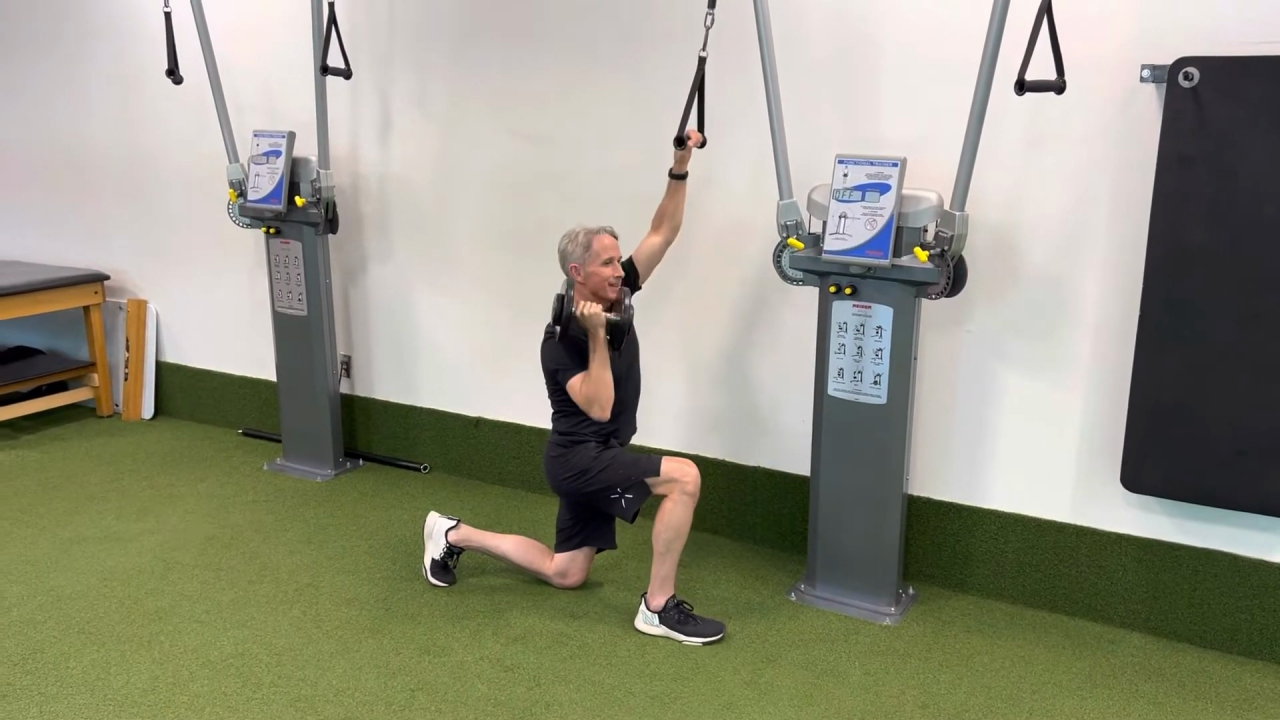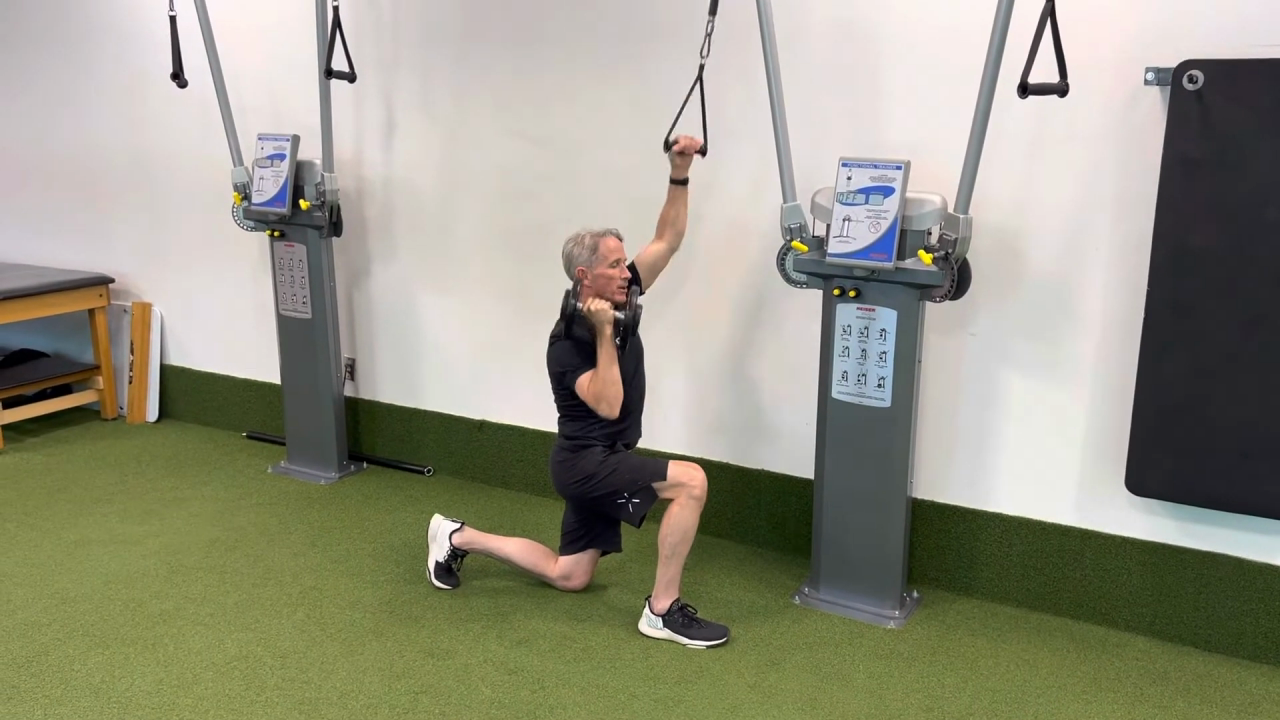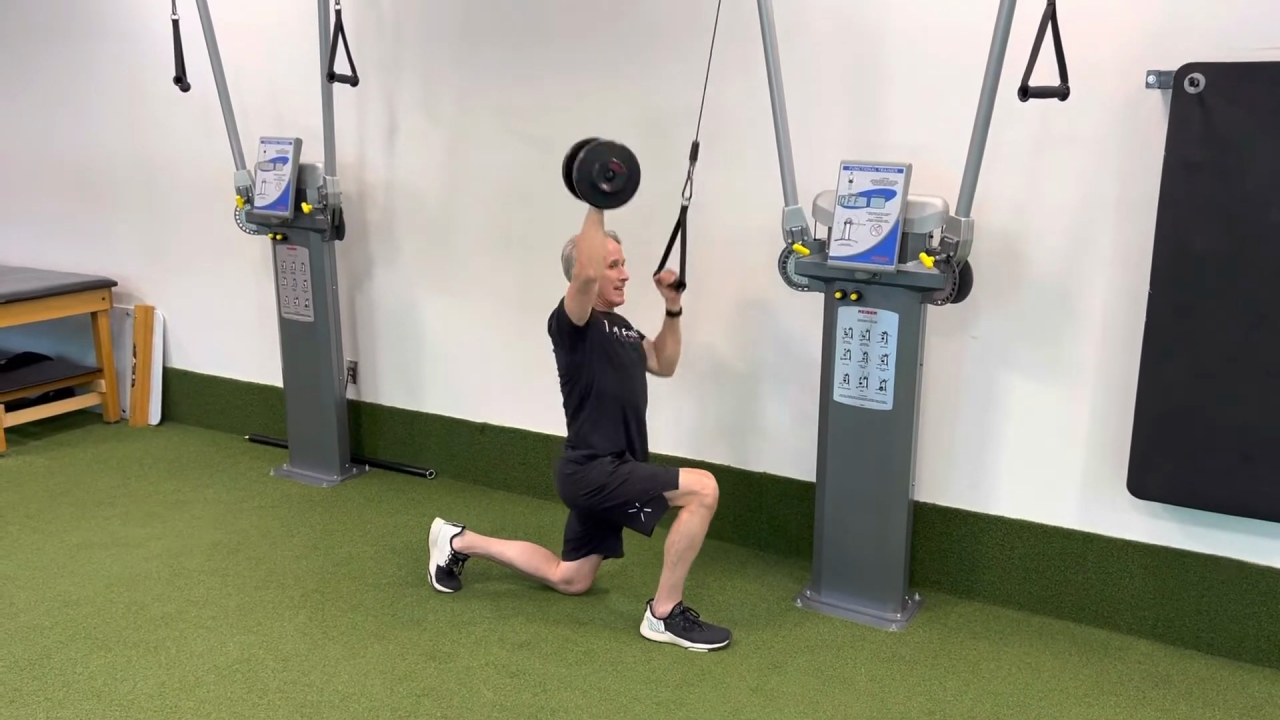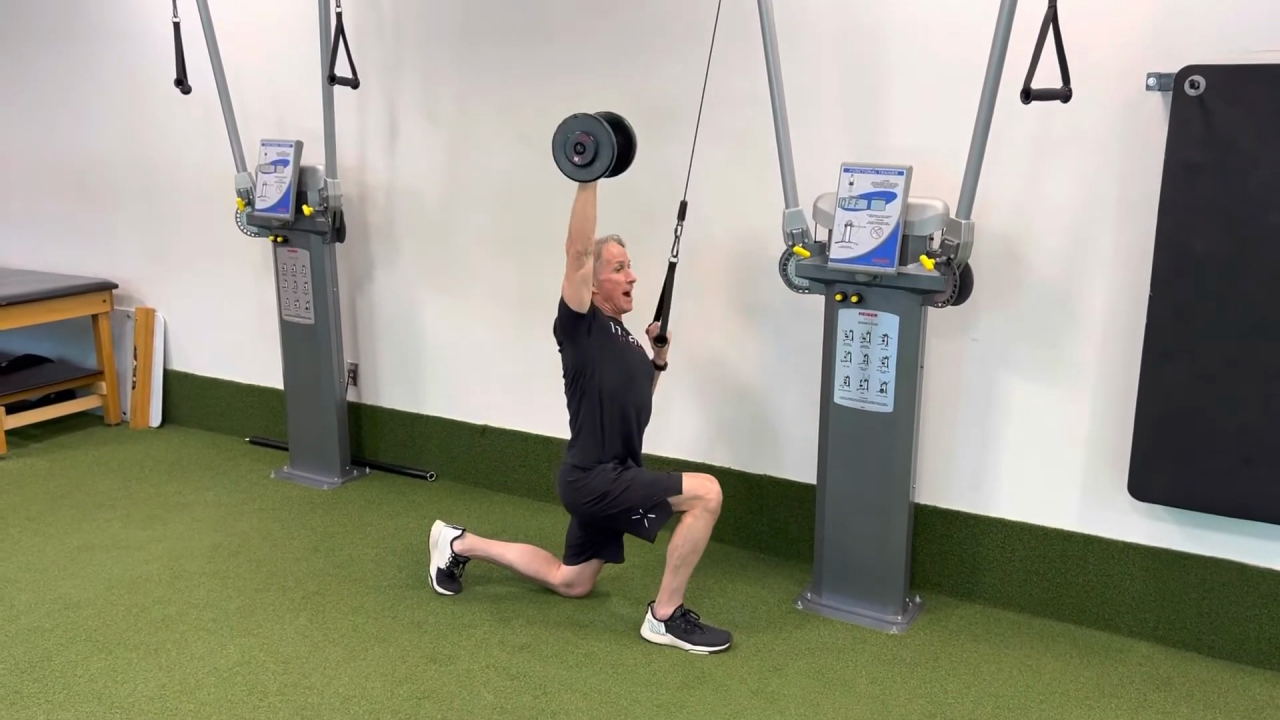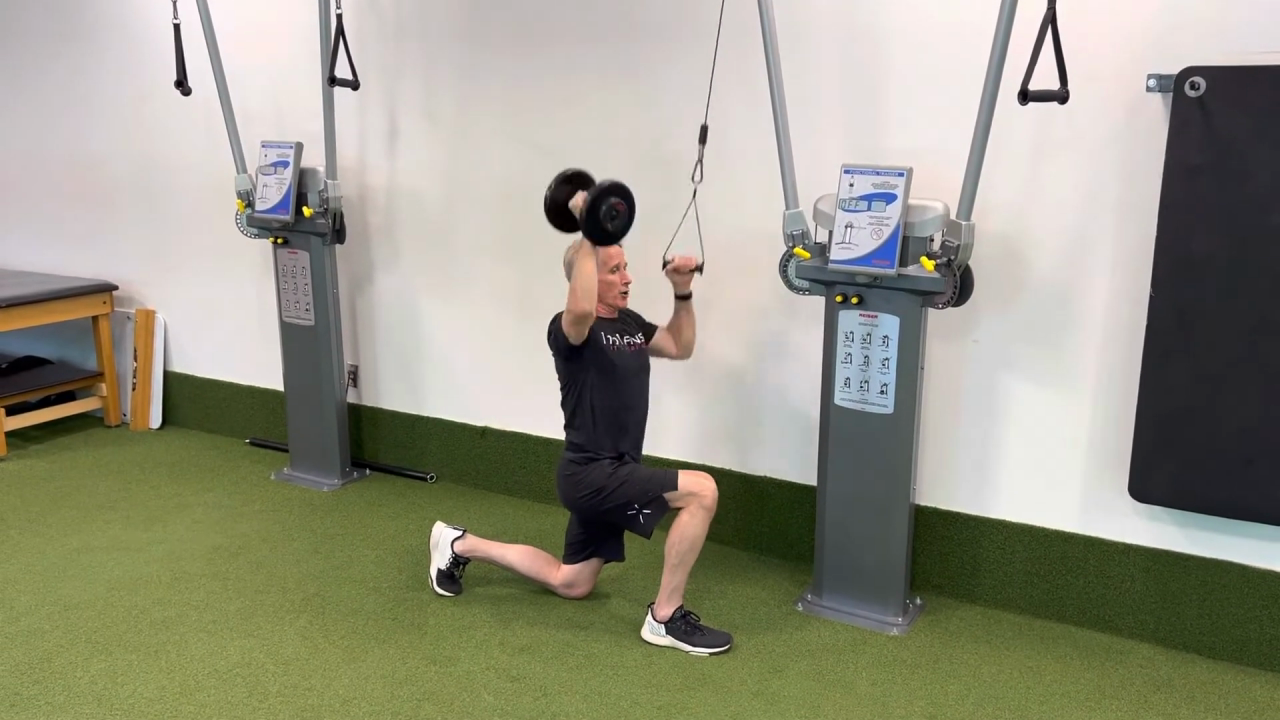
dt=0.5s
person 1, frame 1
left shoulder: (615, 296)
right shoulder: (562, 340)
left elbow: (663, 232)
right elbow: (600, 408)
left wrist: (681, 166)
right wrist: (597, 339)
left hip: (597, 458)
right hip: (579, 459)
left knee: (564, 573)
right knee: (684, 478)
left ankle: (454, 536)
right ankle: (659, 608)
person 1, frame 2
left shoulder: (619, 299)
right shoulder: (570, 341)
left elbow: (669, 239)
right elbow: (609, 405)
left wrist: (679, 174)
right wrist: (604, 327)
left hip: (600, 462)
right hip: (586, 462)
left knee: (569, 576)
right knee: (691, 481)
left ankle: (456, 537)
right ankle: (663, 611)
person 1, frame 3
left shoulder: (619, 326)
right shoulder: (568, 321)
left elbow: (666, 364)
right elbow: (587, 278)
left wrist: (671, 304)
right wrist: (597, 202)
left hip: (605, 471)
right hip: (593, 471)
left knee: (569, 579)
right knee: (702, 489)
left ankle: (459, 543)
right ankle: (664, 614)
person 1, frame 4
left shoulder: (621, 336)
right shoulder: (580, 324)
right elbow: (578, 251)
left wrist: (659, 358)
right wrist: (588, 177)
left hip: (609, 476)
right hip: (595, 478)
left knee: (569, 582)
right knee: (705, 494)
left ankle: (459, 544)
right ankle: (666, 616)
person 1, frame 5
left shoulder: (628, 321)
right shoulder: (567, 328)
left elbow: (681, 347)
right elbow: (581, 309)
left wrist: (681, 291)
right wrist: (586, 231)
left hip: (609, 473)
right hip: (592, 474)
left knee: (570, 583)
right knee: (701, 489)
left ankle: (460, 546)
right ankle: (665, 617)
